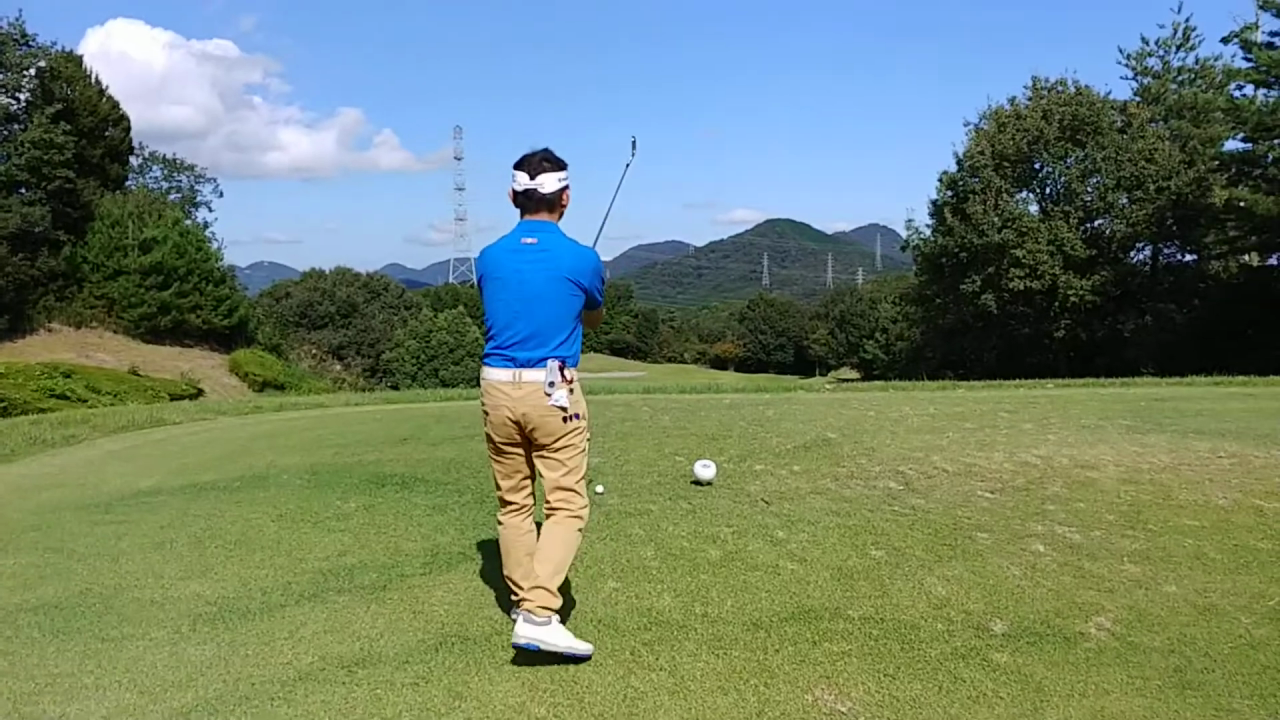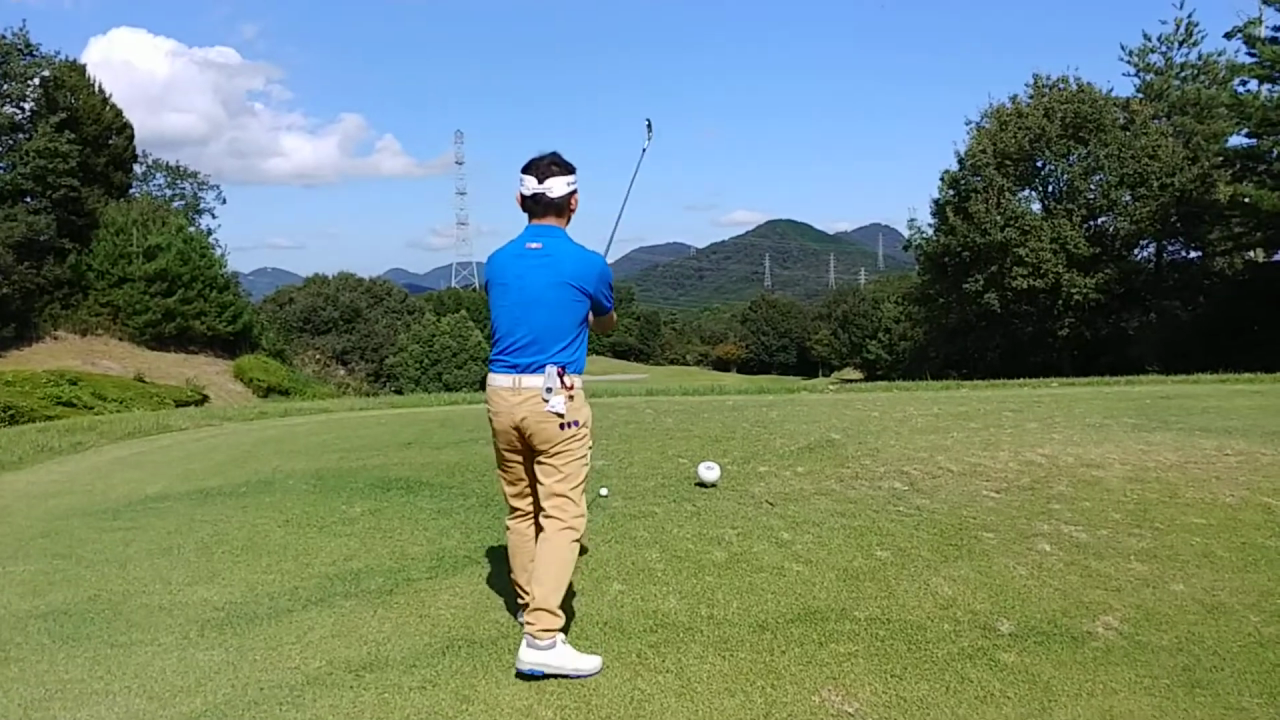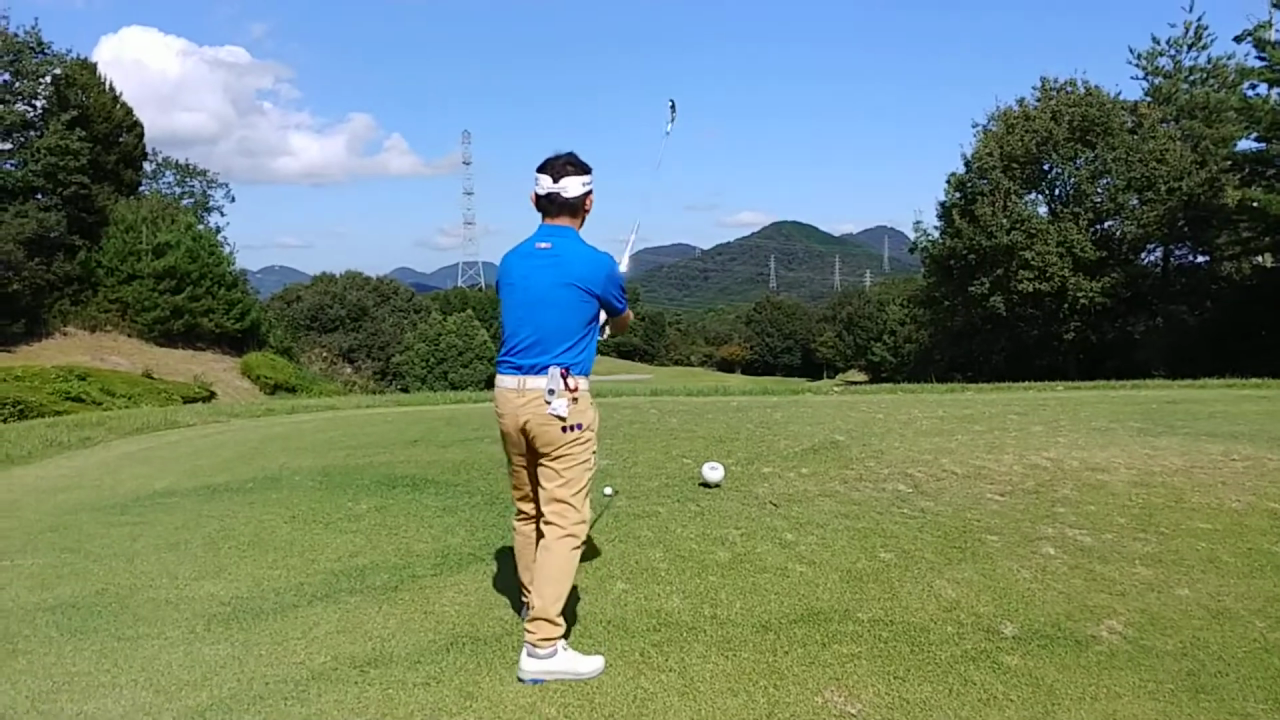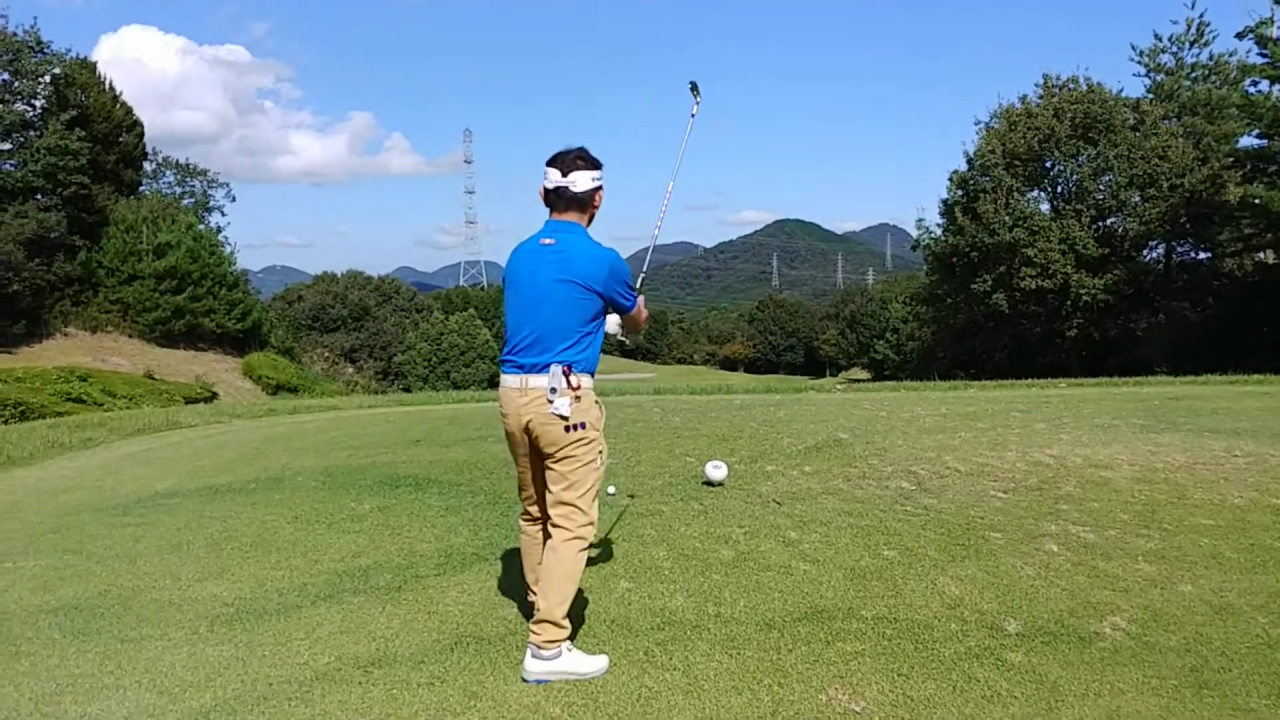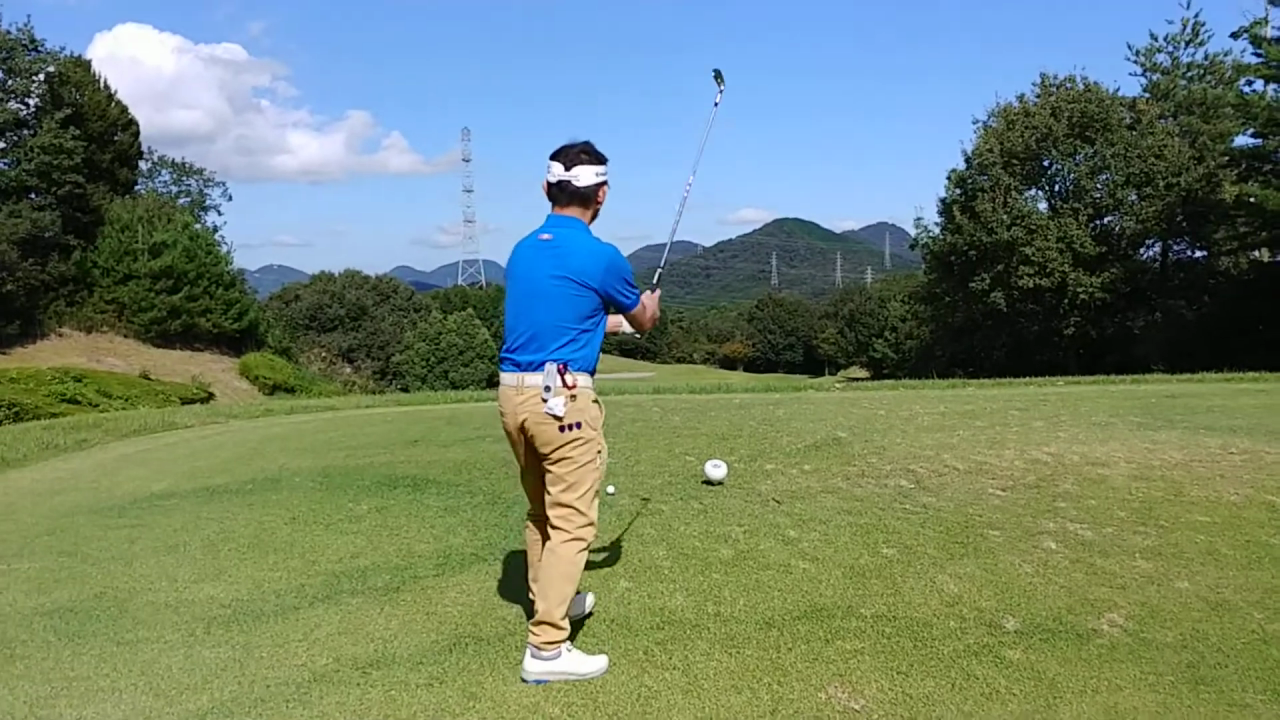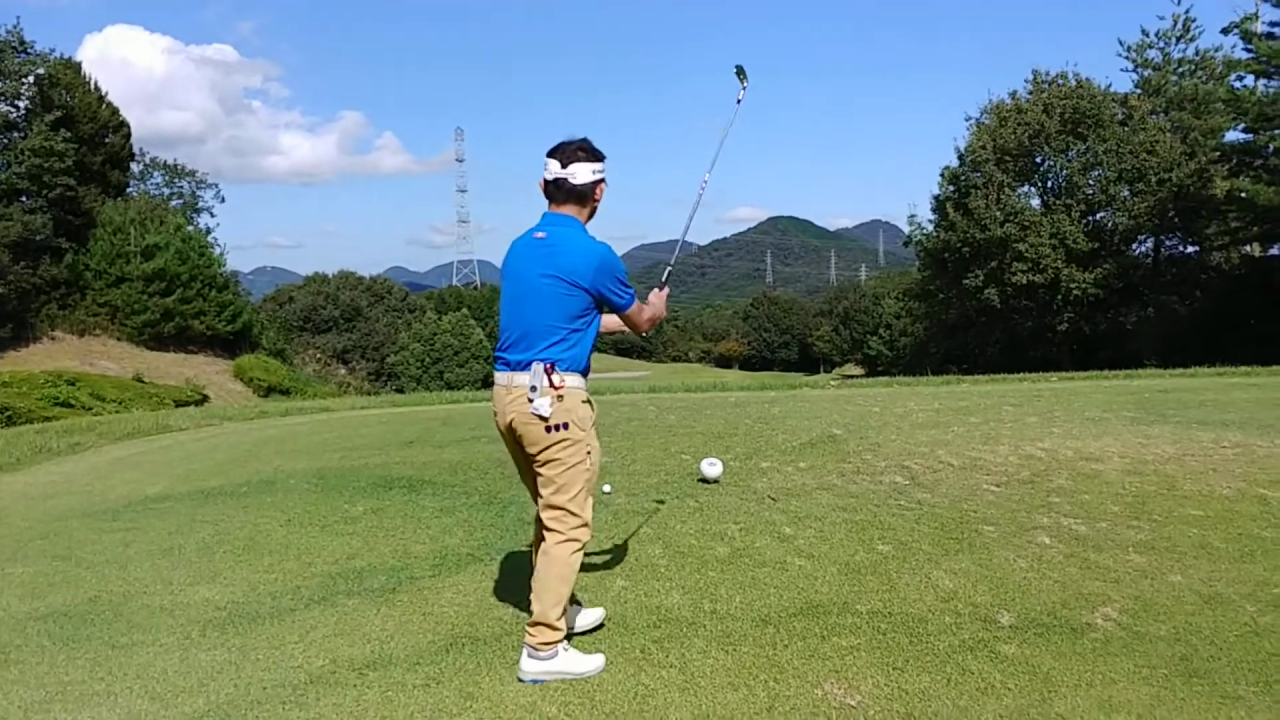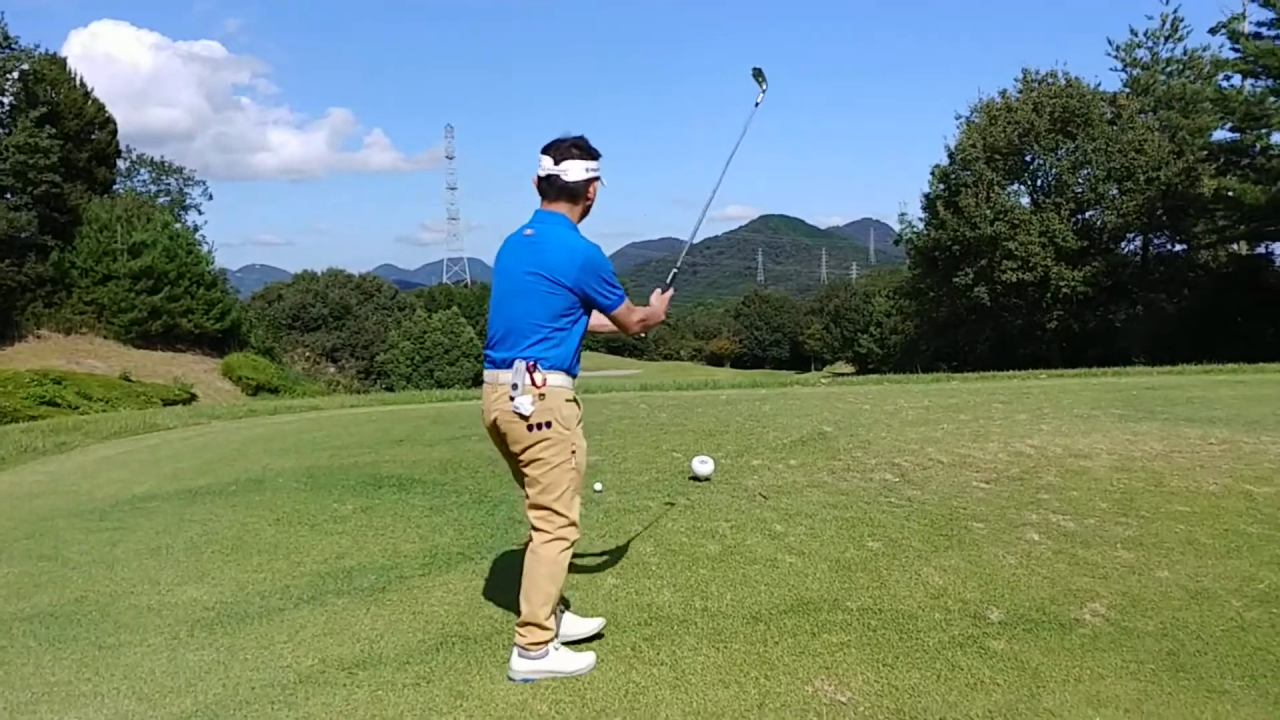
dt=0.1s
person 1, frame 1
left shoulder: (489, 258)
right shoulder: (582, 259)
right elbow: (594, 319)
left hip: (498, 389)
right hip: (554, 392)
left knee: (514, 503)
right knee: (566, 506)
left ankle: (525, 601)
right ankle: (539, 617)
person 1, frame 2
left shoulder: (497, 263)
right shoulder: (589, 264)
right elbow: (606, 324)
left hip: (503, 394)
right hip: (556, 398)
left knee: (521, 510)
right knee: (563, 518)
left ankle: (532, 608)
right ankle: (540, 638)
person 1, frame 3
left shoulder: (511, 261)
right shoulder: (596, 264)
right elbow: (622, 323)
right wrist: (604, 316)
left hip: (509, 396)
right hip: (562, 400)
left knee: (527, 511)
right knee: (565, 522)
left ankle: (537, 605)
right ankle: (542, 646)
person 1, frame 4
left shoulder: (519, 257)
right shoulder: (603, 261)
right elbow: (637, 322)
right wrist: (621, 314)
left hip: (514, 395)
right hip: (567, 400)
left knee: (535, 512)
right knee: (572, 523)
left ankle: (543, 603)
right ankle: (546, 647)
person 1, frame 5
left shoulder: (522, 251)
right shoulder: (600, 256)
right elbow: (643, 320)
left wrist: (614, 320)
right wrist: (649, 306)
left hip: (514, 394)
right hip: (564, 398)
left knee: (542, 513)
right knee: (572, 523)
left ankle: (551, 603)
right ankle: (547, 649)
person 1, frame 6
left shoulder: (518, 249)
right shoulder: (594, 256)
right elbow: (642, 322)
left wrist: (616, 320)
right wrist: (655, 307)
left hip: (509, 394)
right hip: (556, 398)
left knee: (548, 514)
right knee: (567, 524)
left ankle: (555, 610)
right ankle: (543, 649)
person 1, frame 7
left shoulder: (513, 244)
right shoulder: (579, 253)
right elbow: (632, 321)
left wrist: (631, 318)
right wrist: (656, 311)
left hip: (501, 393)
right hip: (542, 397)
left knee: (546, 515)
right knee: (556, 523)
left ankle: (547, 617)
right ankle: (533, 649)
